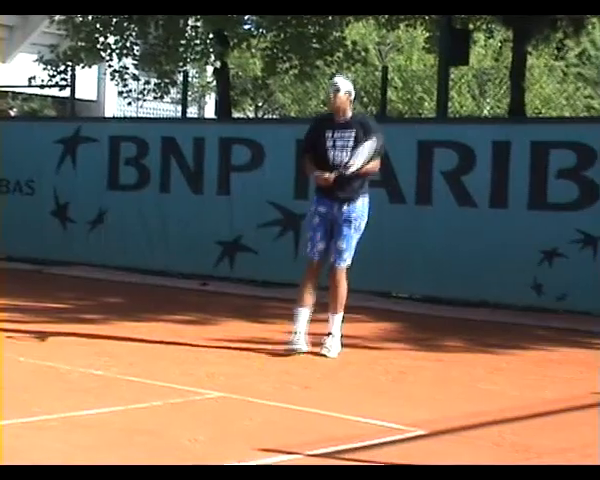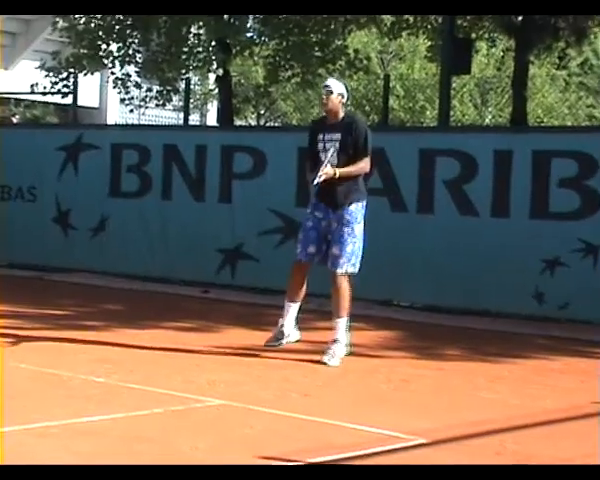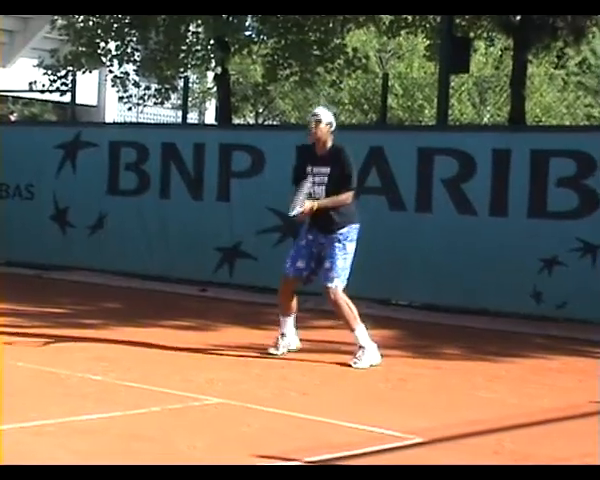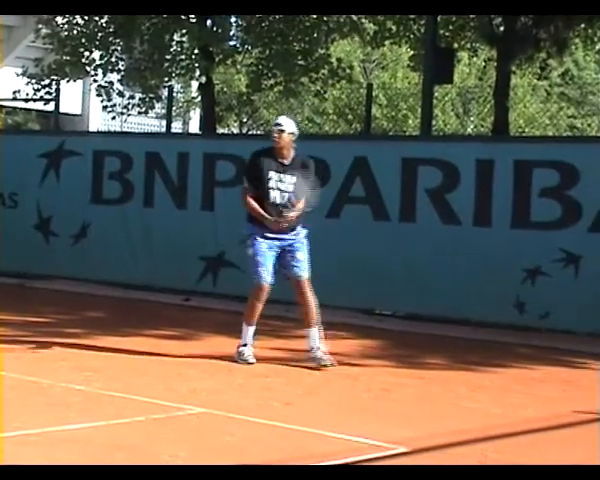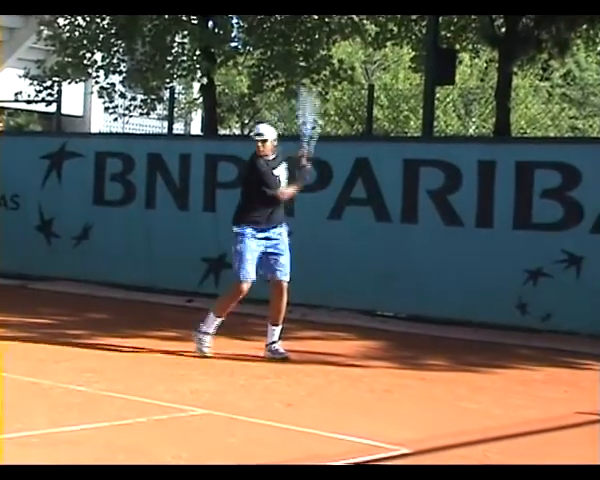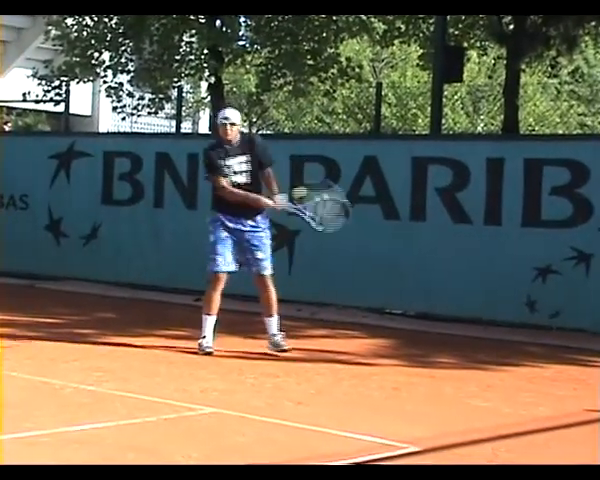
dt=0.3s
person 1, frame 1
left shoulder: (366, 125)
right shoulder: (319, 124)
left elbow: (376, 162)
right elbow: (308, 159)
left wrist: (361, 168)
right wrist: (317, 174)
left hip: (353, 205)
right hip: (324, 201)
left knee: (339, 269)
right knee: (314, 265)
left ankle: (333, 335)
right ankle: (299, 333)
person 1, frame 2
left shoulder: (356, 125)
right shoulder: (316, 127)
left elbow: (365, 165)
left wrist: (336, 172)
right wrist: (313, 175)
left hip: (349, 207)
right hip: (320, 205)
left knee: (339, 274)
right knee: (300, 265)
left ankle: (339, 340)
right ankle: (287, 327)
person 1, frame 3
left shoulder: (341, 156)
right shoulder: (304, 154)
left elbow: (347, 196)
left wrist: (316, 205)
right wrist: (303, 206)
left hip: (341, 231)
right hip: (313, 230)
left knee: (334, 292)
right knee: (288, 281)
left ankle: (368, 347)
right ankle: (287, 336)
person 1, frame 4
left shoulder: (305, 164)
right shoulder: (259, 159)
left elbow: (301, 202)
right elbow: (247, 197)
left wrist: (292, 216)
right wrist: (267, 219)
left hip: (293, 233)
right hip: (262, 232)
left knee: (303, 284)
right knee: (262, 288)
left ankle: (315, 347)
right ankle: (245, 343)
person 1, frame 5
left shoulder: (277, 159)
right shoulder: (257, 165)
right elbow: (283, 195)
left wrist: (301, 165)
right wrist: (302, 177)
left hip: (276, 231)
right hip: (249, 231)
left knee: (281, 285)
right knee: (242, 288)
left ankle: (273, 343)
right ankle: (206, 330)
person 1, frame 6
left shoulder: (253, 143)
right shoulder: (212, 152)
left elbow: (268, 174)
right elbow: (224, 190)
left wrist: (274, 196)
right wrist: (253, 199)
left hip: (255, 220)
right hip: (224, 220)
left knee: (264, 277)
right knee: (219, 278)
left ankle: (274, 335)
right ankle: (206, 336)
